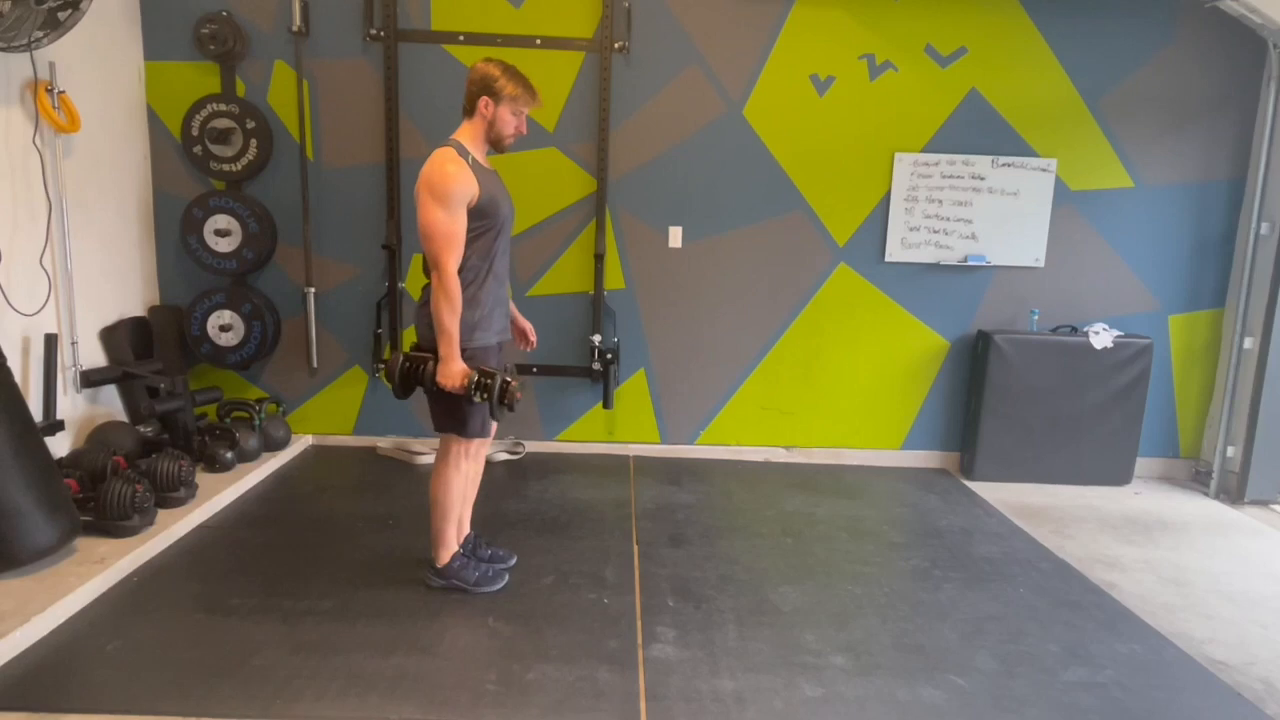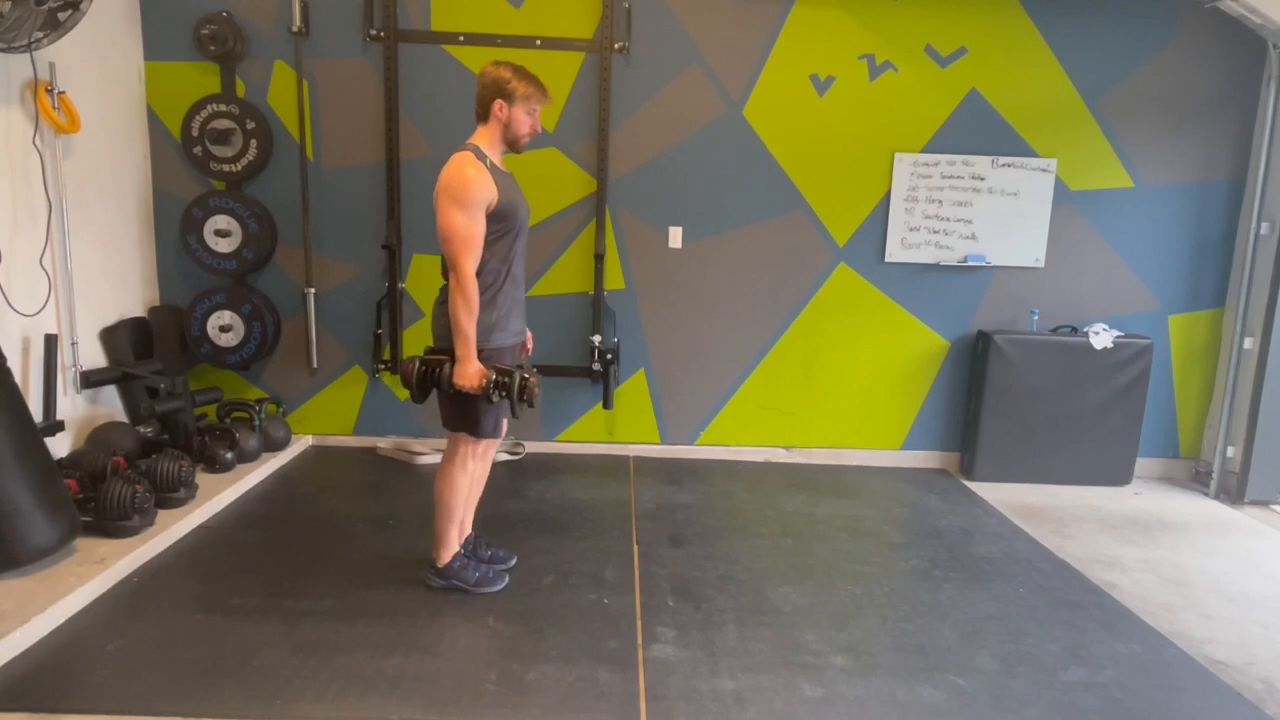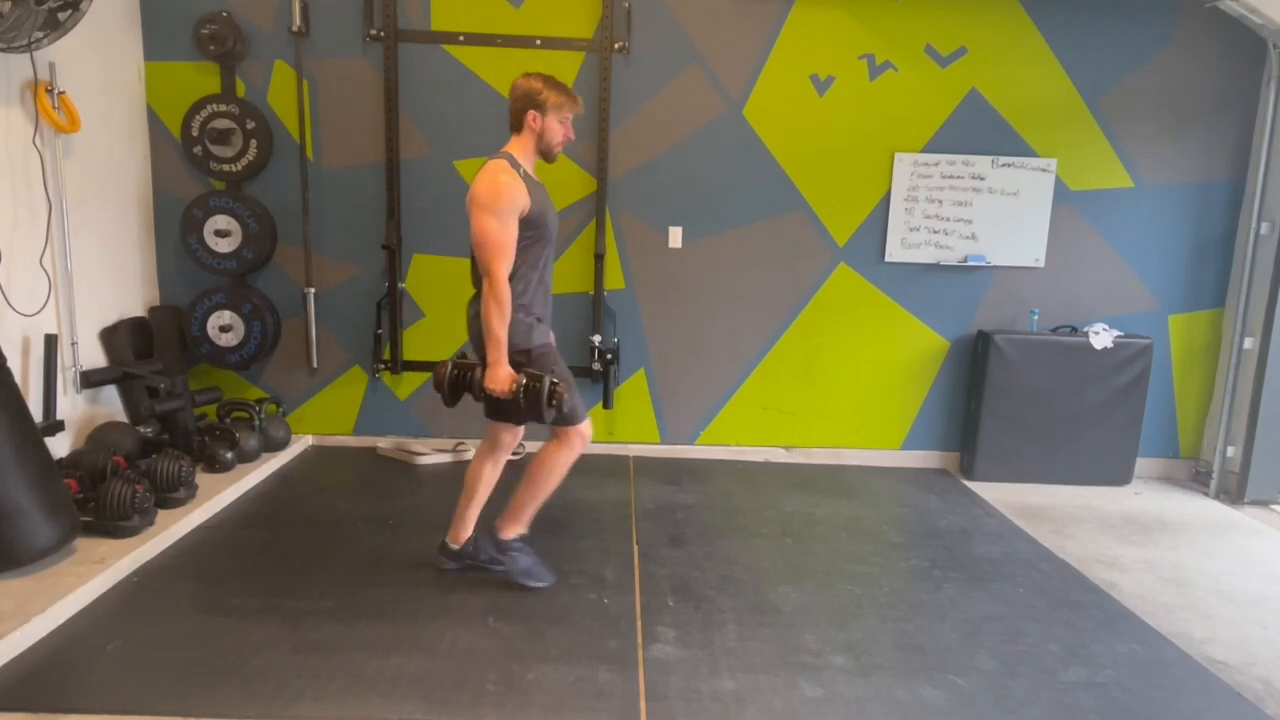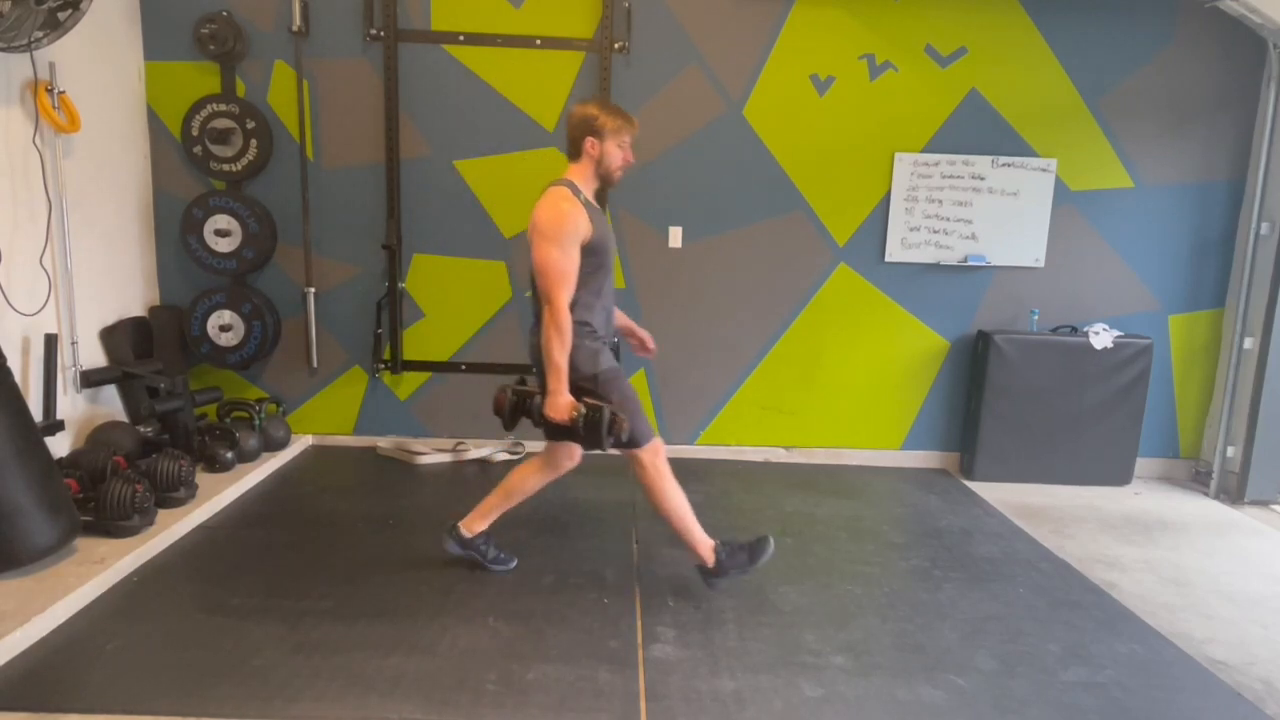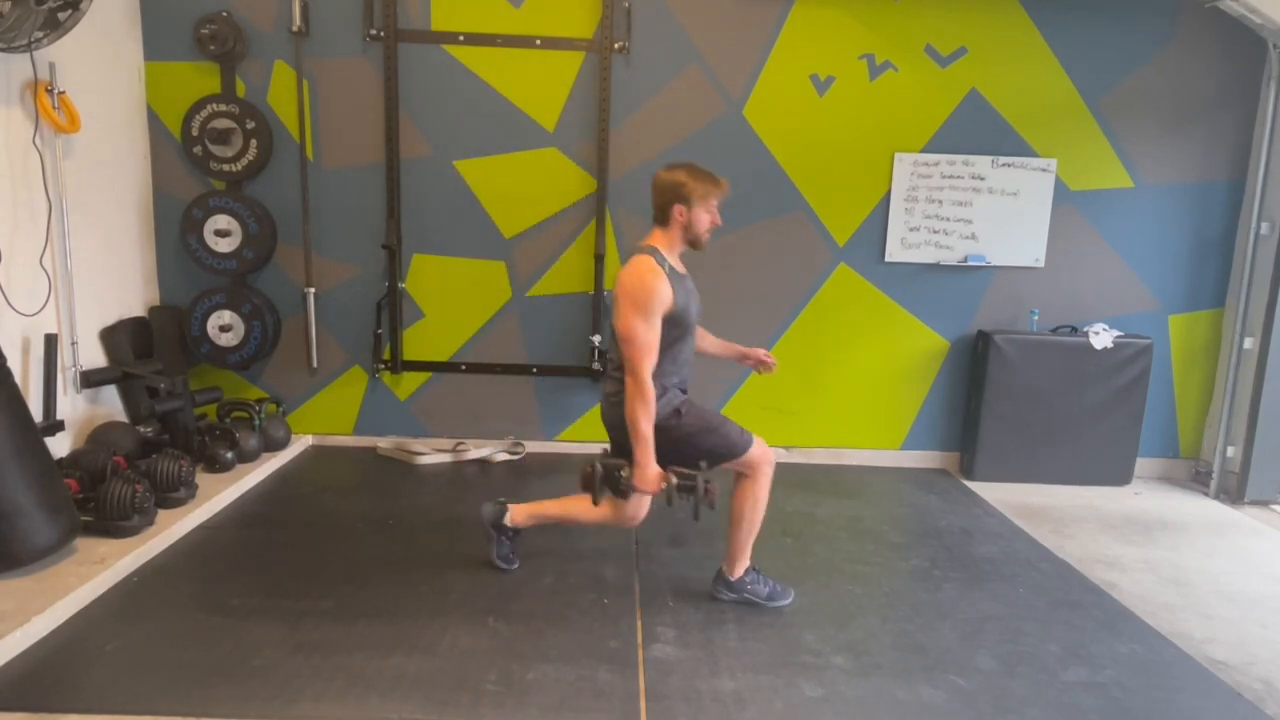
dt=0.3s
person 1, frame 1
left shoulder: (478, 167)
right shoulder: (448, 169)
right elbow: (445, 272)
left wrist: (511, 313)
right wrist: (449, 354)
left hip: (484, 330)
right hip: (461, 335)
left knee: (480, 437)
right knee: (462, 444)
left ankle: (462, 539)
right ankle: (446, 561)
person 1, frame 2
left shoulder: (494, 170)
right shoulder: (467, 174)
right elbow: (464, 275)
left wrist: (517, 327)
right wrist: (467, 355)
left hip: (500, 331)
right hip: (478, 336)
left knee: (486, 441)
right knee: (471, 446)
left ankle: (462, 540)
right ankle: (446, 560)
person 1, frame 3
left shoulder: (522, 177)
right shoulder: (501, 181)
right elbow: (495, 280)
left wrist: (539, 330)
right wrist: (497, 360)
left hip: (524, 330)
right hip: (514, 336)
left knee: (502, 440)
right knee: (575, 431)
left ankle: (458, 542)
right ankle: (509, 535)
person 1, frame 4
left shoulder: (584, 203)
right shoulder: (562, 209)
right elbow: (556, 306)
left wrist: (623, 323)
right wrist: (558, 387)
left hip: (584, 350)
right hip: (580, 356)
left knee: (561, 456)
right knee: (649, 453)
left ankle: (469, 533)
right ankle: (713, 557)
person 1, frame 5
left shoulder: (668, 262)
right shoulder: (647, 277)
right elbow: (639, 377)
left wrist: (738, 351)
right wrist: (644, 459)
left hip: (658, 402)
right hip: (655, 409)
left knee: (627, 513)
right knee: (758, 461)
left ankle: (508, 518)
right ankle: (736, 576)
